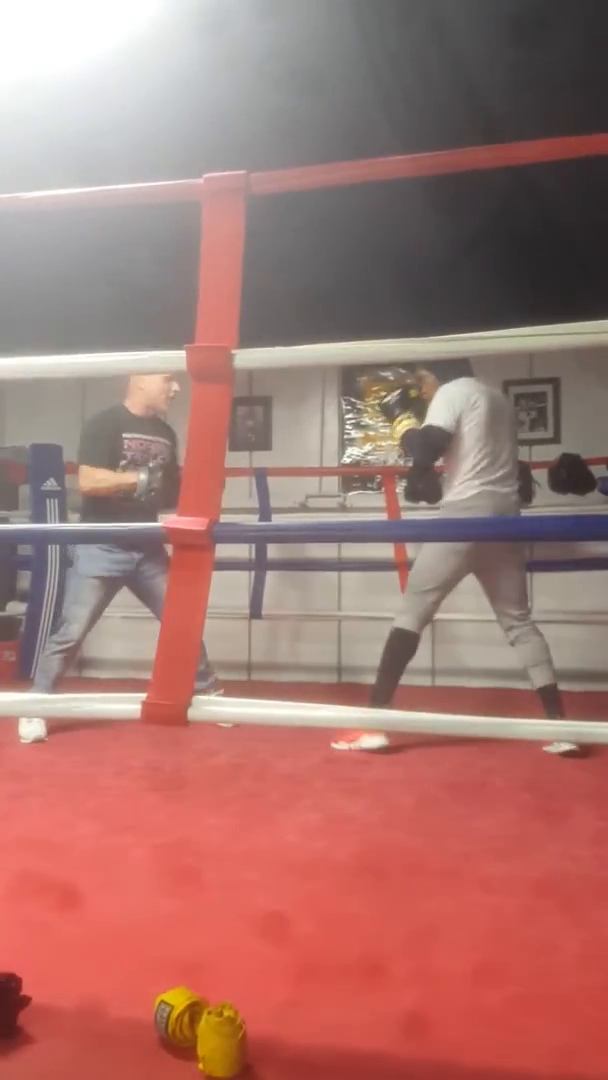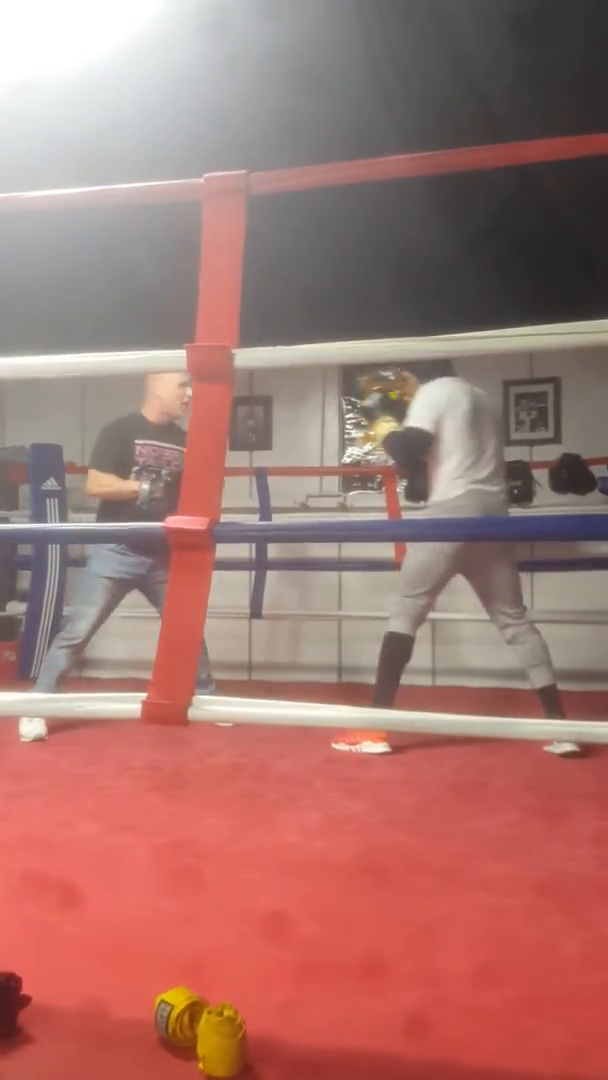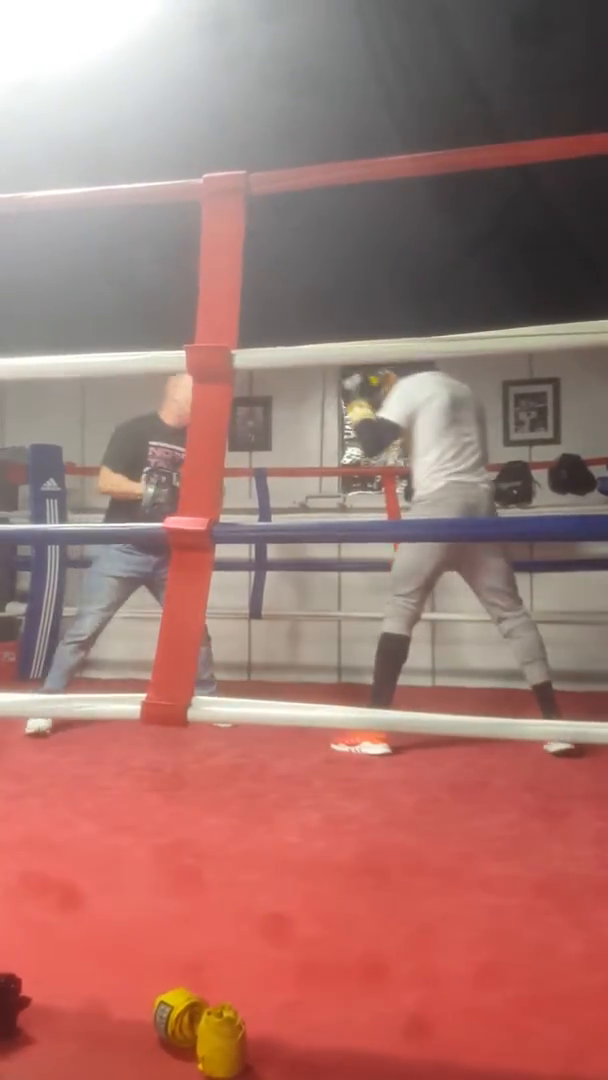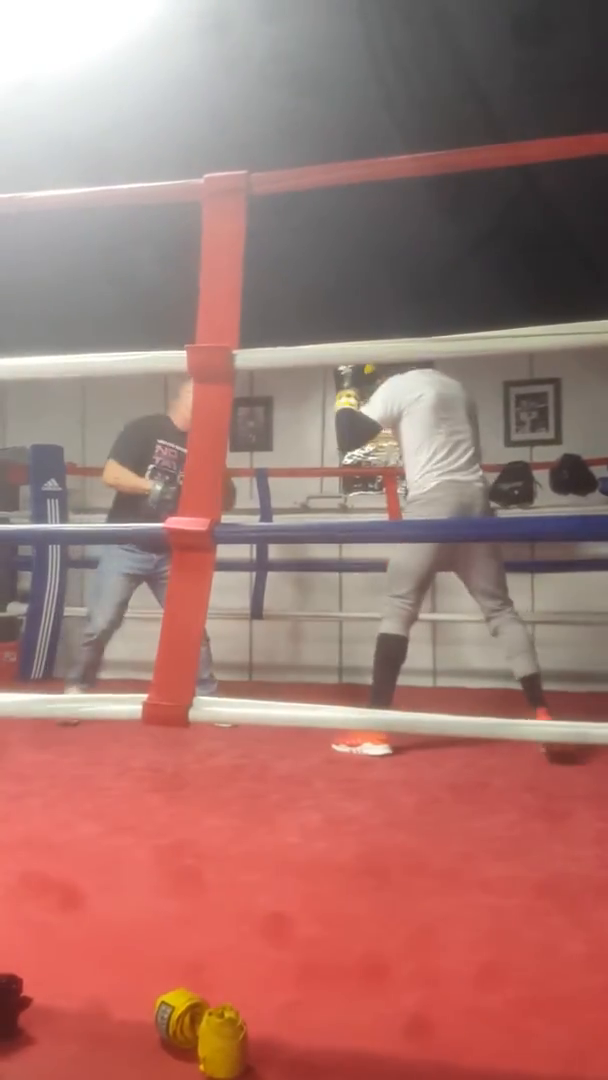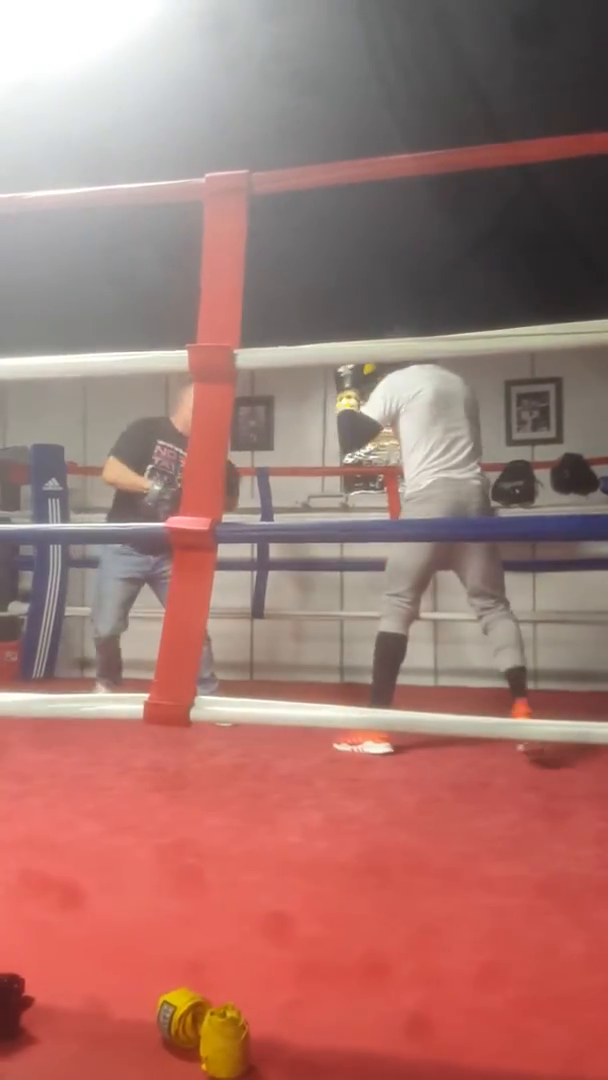
dt=0.1s
person 1, frame 1
left shoulder: (454, 392)
right shoulder: (498, 400)
left elbow: (425, 450)
left wrist: (401, 416)
left hip: (466, 514)
right hip: (505, 514)
left knee: (414, 609)
right knee: (519, 621)
right ankle: (558, 724)
person 1, frame 2
left shoulder: (433, 393)
right shoulder: (481, 399)
left elbow: (407, 456)
left wrist: (382, 420)
left hip: (452, 513)
right hip: (493, 515)
left knee: (407, 610)
right knee: (515, 619)
left ankle: (376, 728)
right ankle: (558, 724)
person 1, frame 3
left shoulder: (410, 386)
right shoulder: (461, 391)
left elbow: (372, 444)
left wrist: (358, 402)
left hip: (438, 506)
right hip: (479, 505)
left knee: (401, 609)
right knee: (511, 612)
left ankle: (374, 729)
right ankle: (554, 722)
person 1, frame 4
left shoulder: (397, 385)
right shoulder: (455, 388)
left elbow: (350, 438)
left wrist: (348, 393)
left hip: (433, 504)
right hip: (476, 502)
left knee: (398, 609)
right knee: (500, 608)
left ankle: (376, 729)
right ankle: (539, 714)
person 1, frame 5
left shoulder: (397, 382)
right shoulder: (459, 384)
left elbow: (350, 439)
left wrist: (348, 391)
left hip: (429, 502)
right hip: (473, 499)
left knee: (397, 607)
right knee: (493, 605)
left ankle: (375, 729)
right ankle: (522, 708)
person 2, frame 1
left shoulder: (164, 433)
right shoulder: (104, 424)
right elbow: (88, 481)
left wrist: (174, 487)
right wrist: (141, 479)
left hip: (147, 548)
right hip: (102, 548)
right knee: (71, 631)
left ankle: (206, 693)
person 2, frame 2
left shoulder: (182, 441)
right shoulder: (121, 431)
right elbow: (95, 484)
right wrist: (145, 488)
left hip: (161, 554)
right hip: (115, 551)
right knee: (78, 631)
person 2, frame 3
right shoulder: (135, 431)
right elbow: (106, 481)
right wrist: (150, 491)
left hip: (168, 553)
right hip: (123, 549)
right knee: (85, 627)
left ankle: (207, 700)
person 2, frame 4
right shoulder: (143, 430)
left elbow: (225, 502)
right elbow: (111, 475)
left wrist: (224, 487)
right wrist: (156, 488)
left hip: (169, 552)
right hip: (124, 547)
right knee: (99, 626)
left ankle: (206, 698)
right ankle: (79, 688)
person 2, frame 5
right shoulder: (144, 430)
left elbow: (228, 502)
right elbow: (111, 472)
left wrist: (228, 485)
right wrist: (153, 487)
left hip: (169, 554)
right hip: (125, 549)
right knee: (106, 628)
left ankle: (209, 698)
right ankle: (107, 681)
